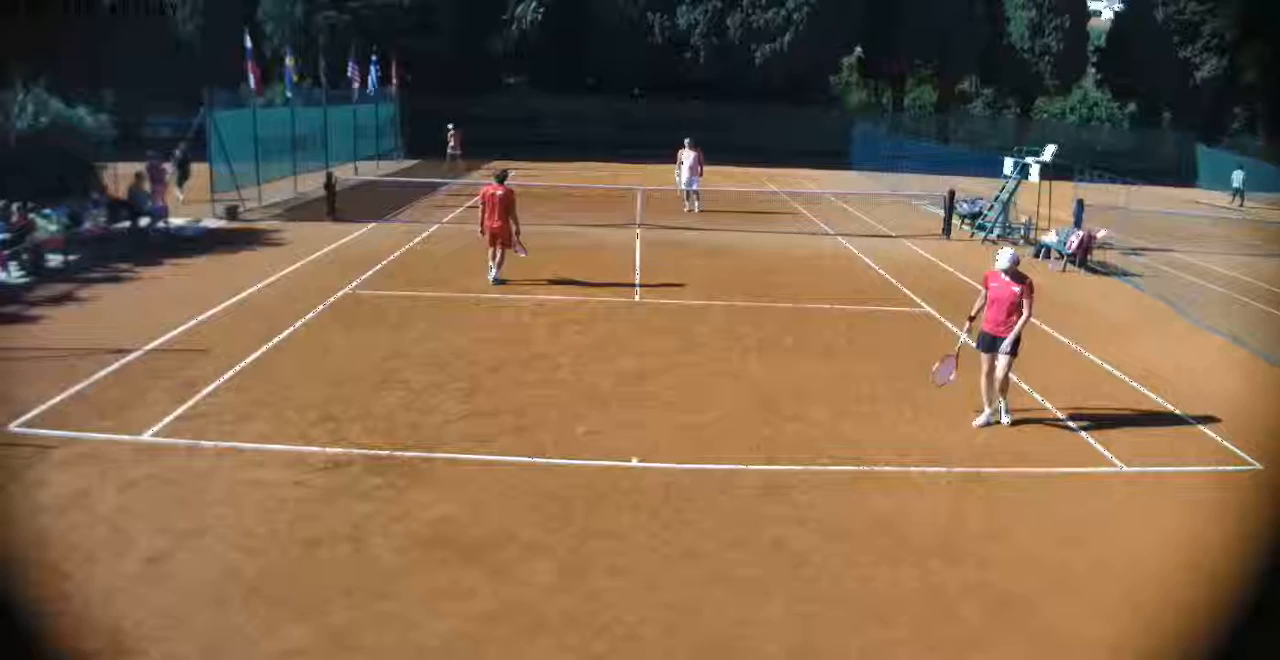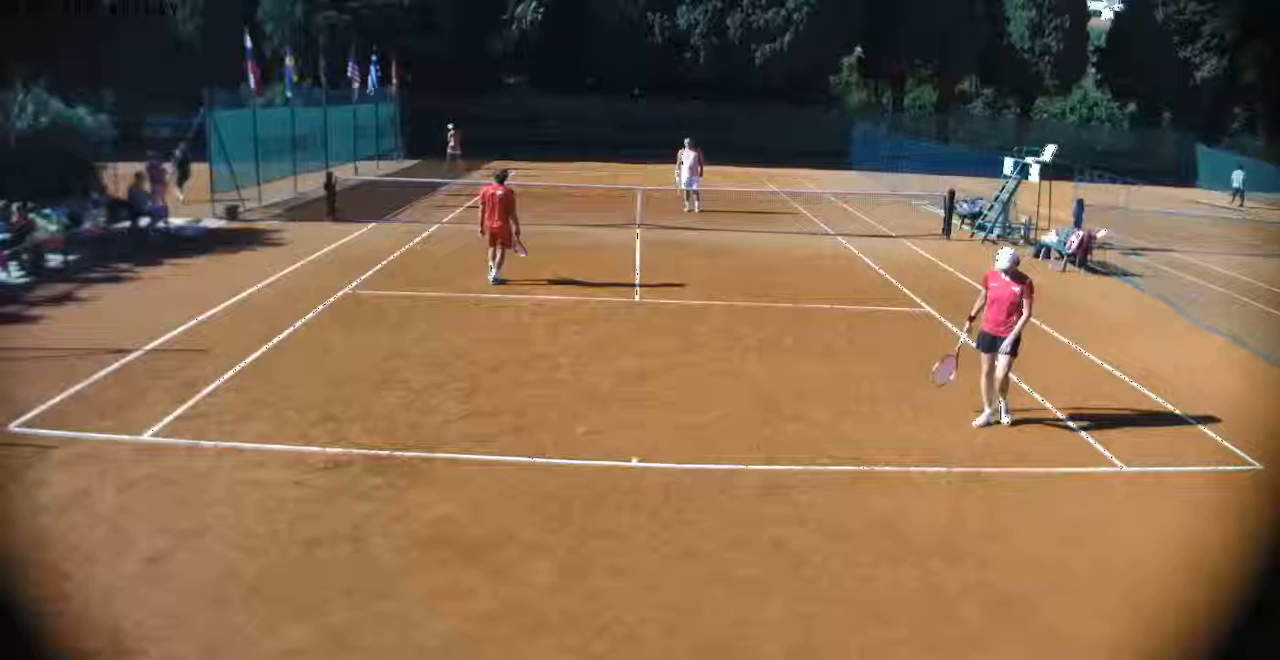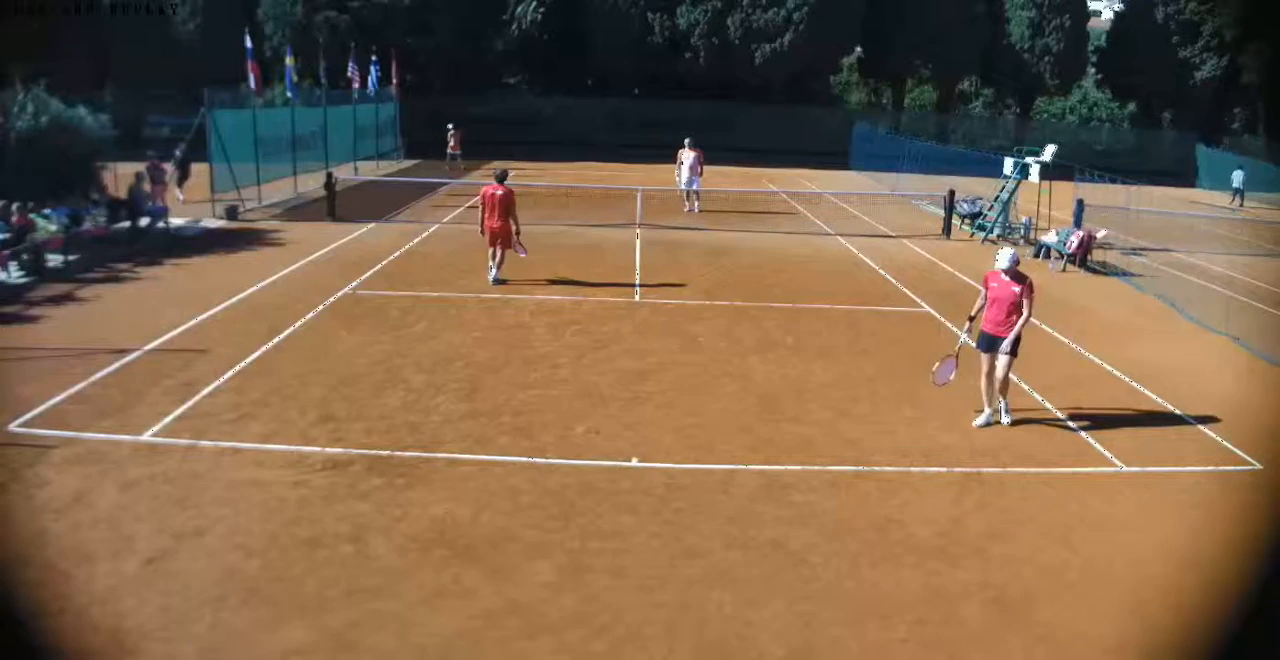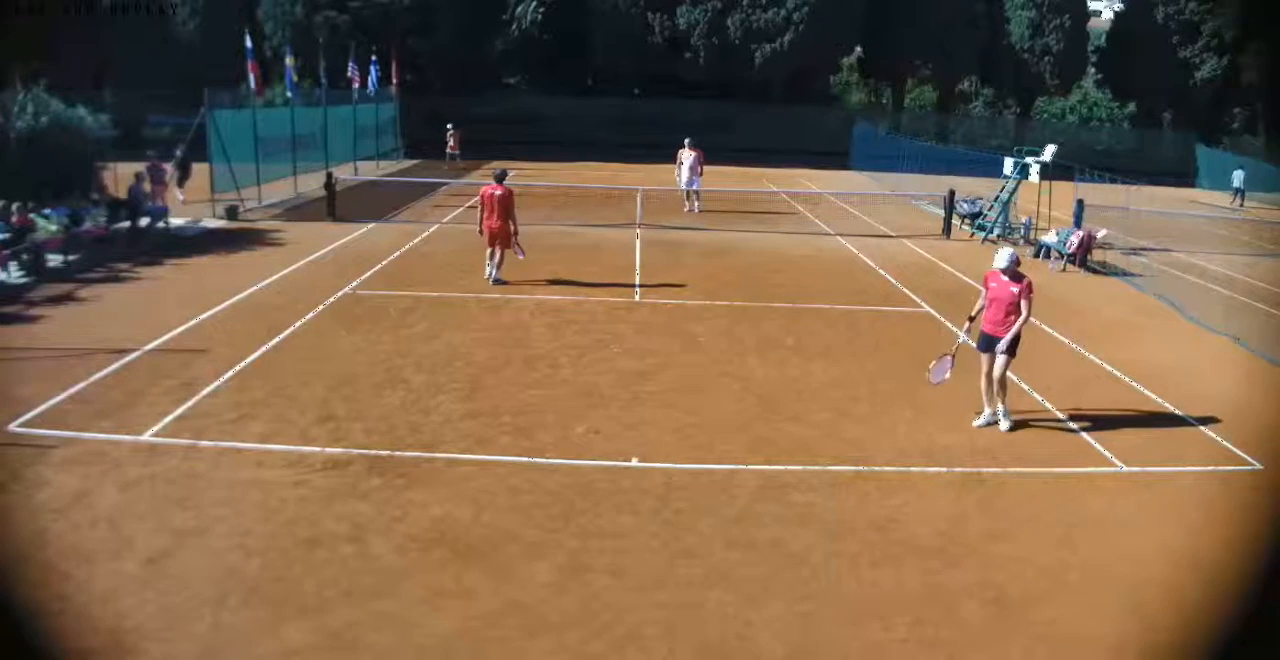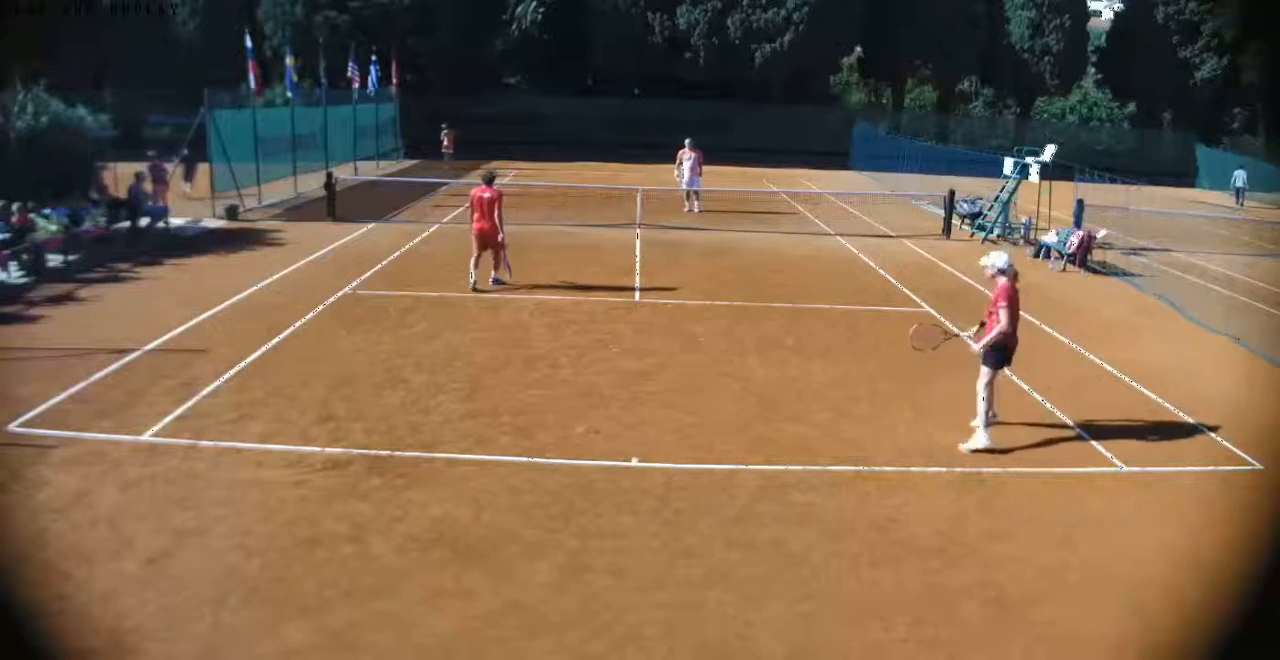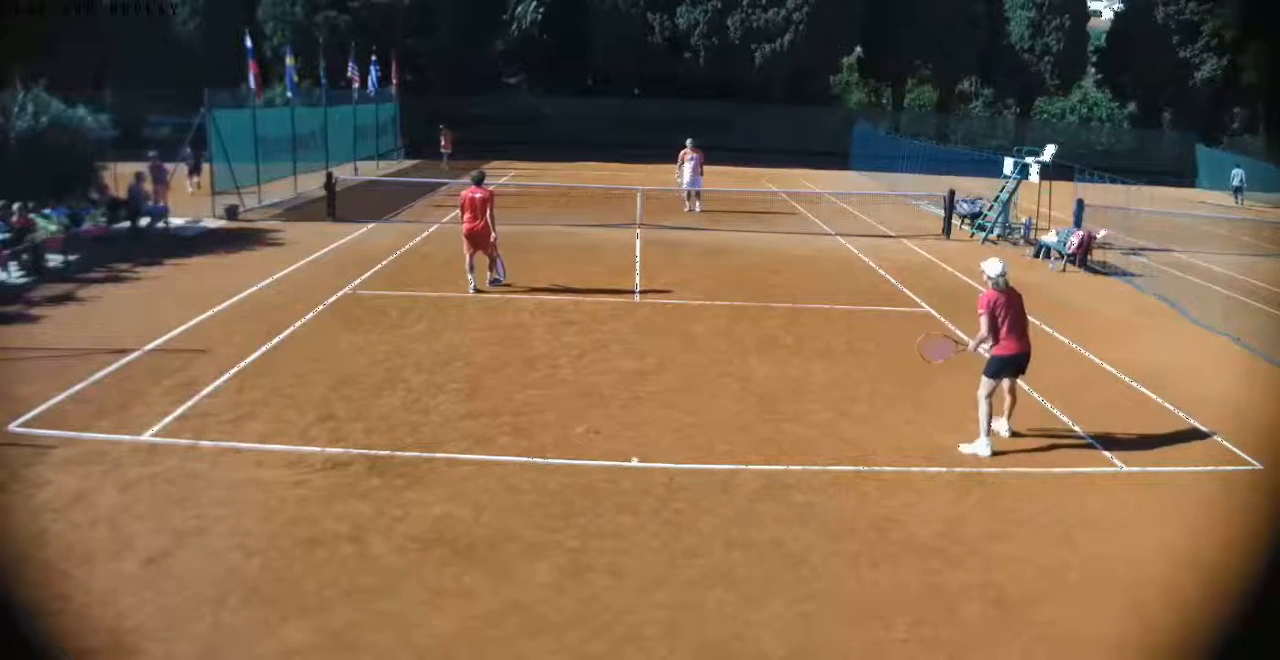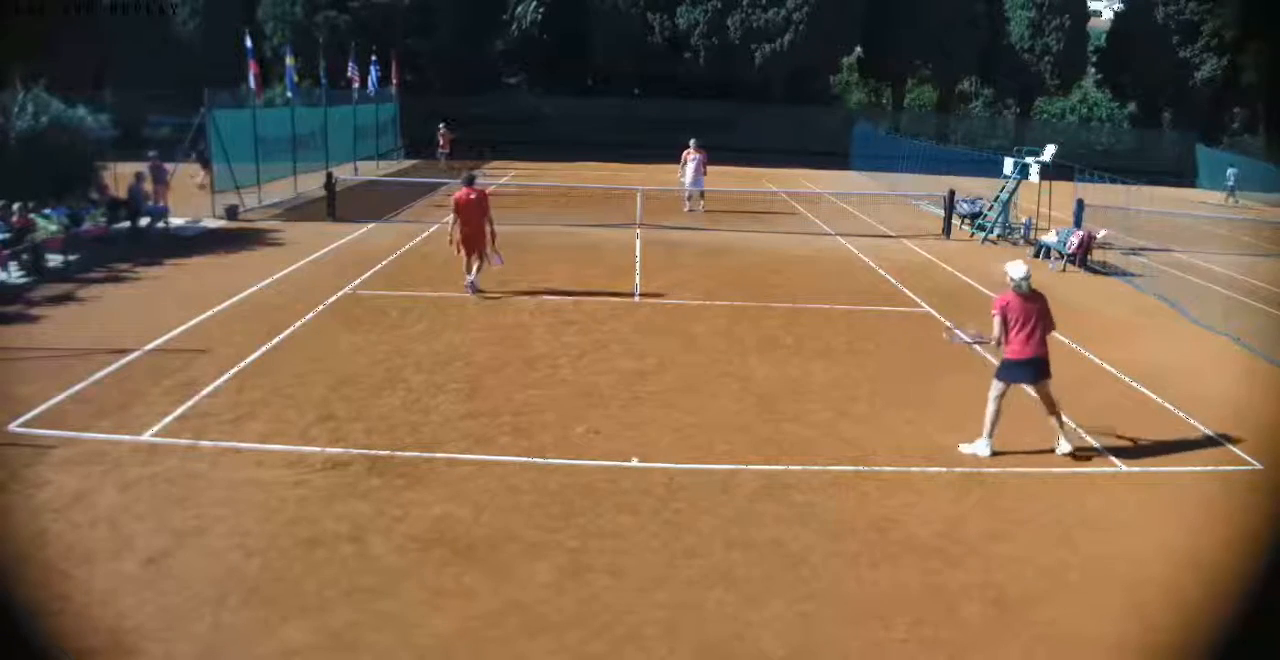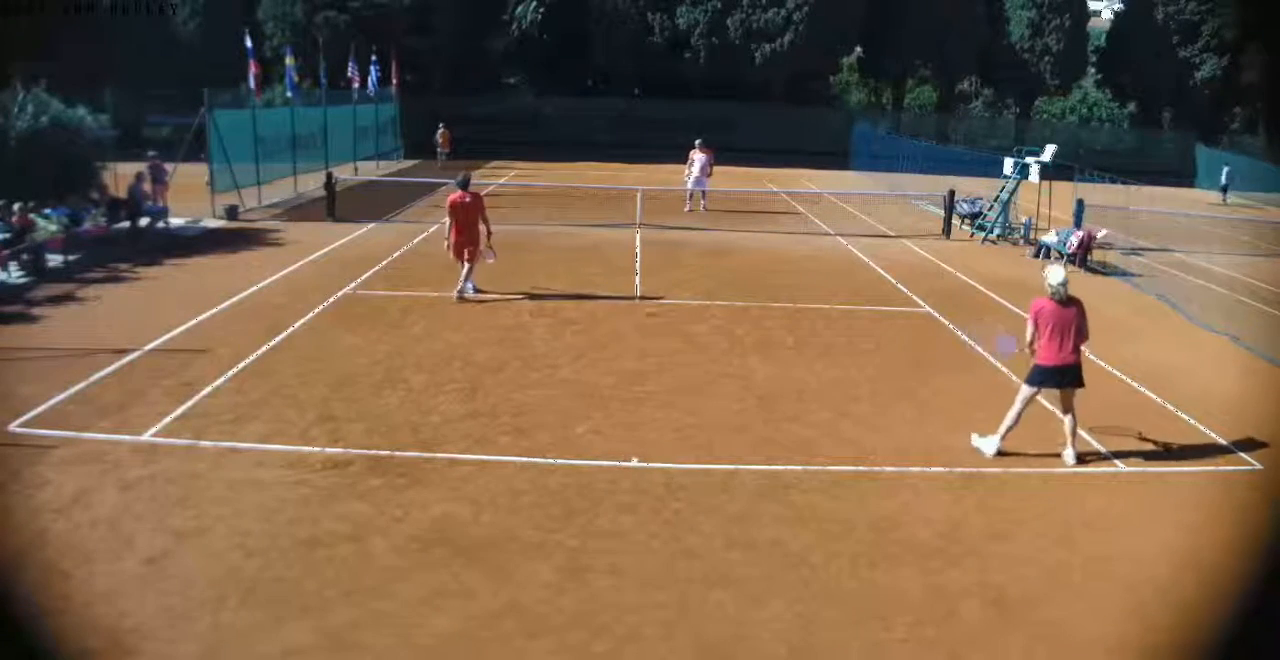
dt=0.3s
person 1, frame 1
left shoulder: (1025, 282)
right shoulder: (990, 276)
left elbow: (1026, 314)
left wrist: (1011, 337)
right wrist: (970, 319)
left hip: (1009, 336)
right hip: (988, 331)
left knee: (1001, 375)
right knee: (986, 372)
left ankle: (1002, 403)
right ankle: (988, 411)
person 1, frame 2
left shoulder: (1025, 282)
right shoulder: (990, 276)
left elbow: (1026, 314)
left wrist: (1012, 337)
right wrist: (970, 320)
left hip: (1009, 336)
right hip: (988, 331)
left knee: (1001, 375)
right knee: (986, 372)
left ankle: (1002, 403)
right ankle: (988, 411)
person 1, frame 3
left shoulder: (1025, 282)
right shoulder: (990, 277)
left elbow: (1026, 314)
left wrist: (1011, 337)
right wrist: (970, 320)
left hip: (1009, 336)
right hip: (988, 331)
left knee: (1001, 376)
right knee: (986, 372)
left ankle: (1003, 403)
right ankle: (988, 412)
person 1, frame 4
left shoulder: (1023, 283)
right shoulder: (990, 276)
left elbow: (1025, 315)
left wrist: (1008, 338)
right wrist: (970, 320)
left hip: (1007, 336)
right hip: (987, 331)
left knee: (997, 375)
right knee: (986, 372)
left ankle: (1001, 409)
right ankle: (988, 412)
person 1, frame 5
left shoulder: (1003, 289)
right shoulder: (1007, 287)
left elbow: (1004, 325)
left wrist: (983, 342)
right wrist: (980, 327)
left hip: (999, 344)
right hip: (1006, 344)
left knee: (982, 386)
right knee: (987, 379)
left ankle: (982, 436)
right ankle: (988, 415)
person 1, frame 6
left shoulder: (987, 297)
right shoulder: (1014, 294)
left elbow: (985, 333)
right elbow: (1023, 323)
left wrist: (975, 343)
left hip: (1003, 352)
right hip: (1023, 351)
left knee: (984, 395)
right knee: (1009, 387)
left ankle: (984, 443)
right ankle: (1004, 423)
person 1, frame 7
left shoulder: (1003, 300)
right shoulder: (1040, 298)
left elbow: (997, 335)
right elbow: (1050, 327)
left wrist: (996, 341)
left hip: (1015, 358)
right hip: (1039, 357)
left knee: (994, 398)
right knee: (1047, 400)
left ankle: (984, 444)
right ankle: (1063, 442)
person 1, frame 8
left shoulder: (1039, 305)
right shoulder: (1077, 305)
left elbow: (1029, 339)
right elbow: (1084, 336)
left wrist: (1031, 350)
left hip: (1046, 364)
right hip: (1071, 364)
left knee: (1021, 402)
right knee: (1068, 408)
left ankle: (994, 442)
right ankle: (1070, 451)
